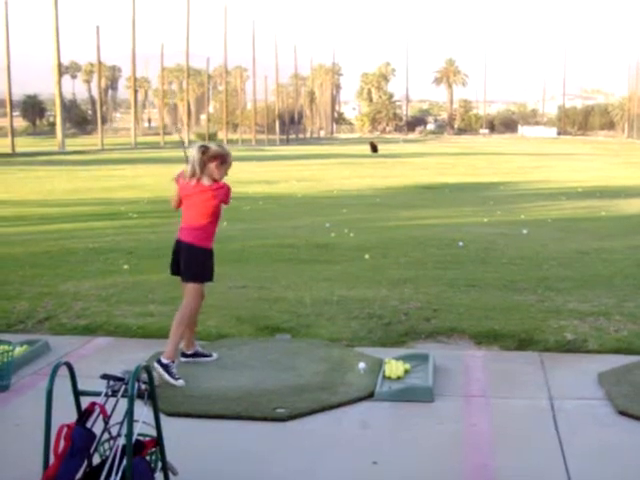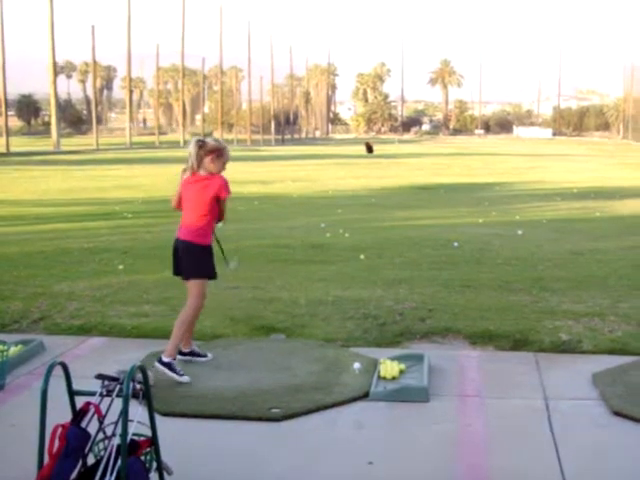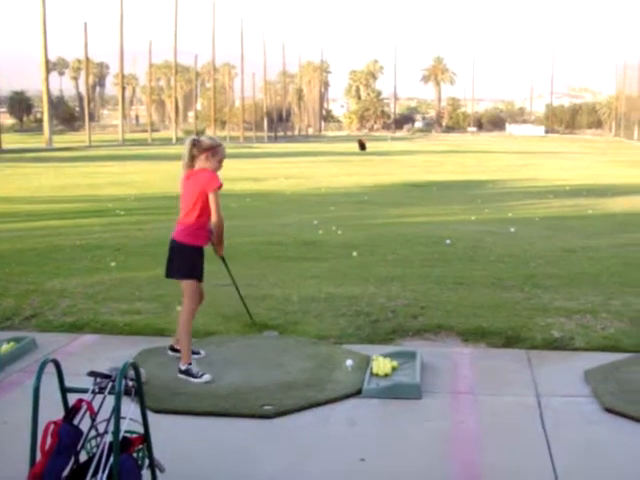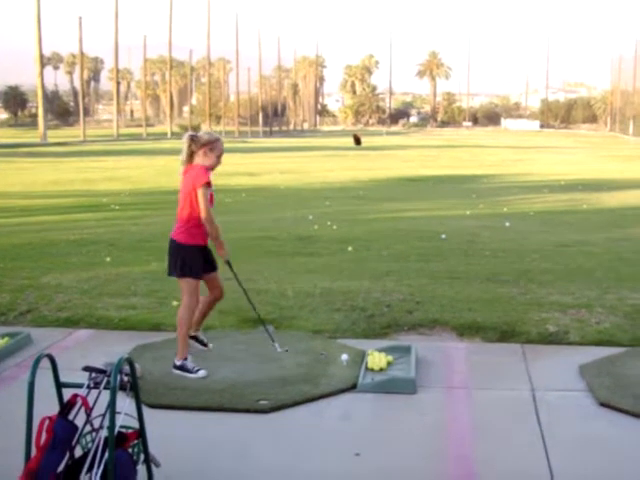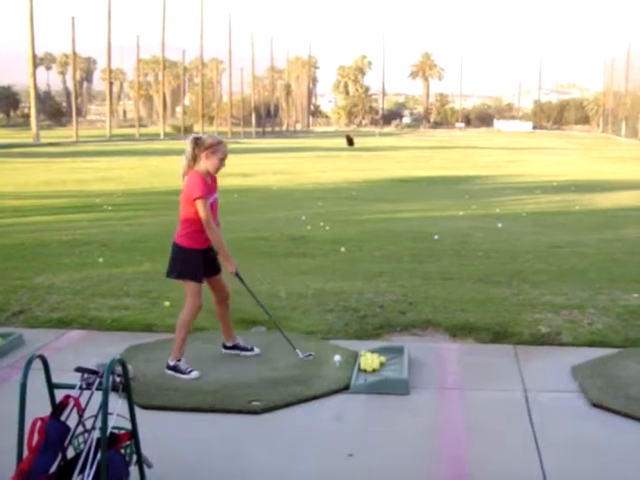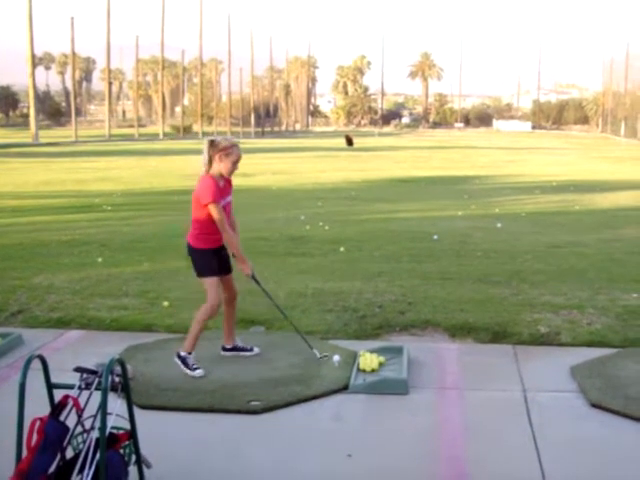
dt=0.2s
person 1, frame 1
left shoulder: (184, 178)
right shoulder: (223, 190)
left hip: (183, 244)
right hip: (199, 249)
left knee: (196, 298)
right knee: (189, 303)
left ankle: (189, 348)
right ankle: (166, 358)
person 1, frame 2
left shoulder: (186, 177)
right shoulder: (220, 183)
left elbow: (176, 205)
right elbow: (221, 216)
left hip: (182, 242)
right hip: (197, 246)
left knee: (197, 297)
right knee: (194, 302)
left ankle: (185, 347)
right ankle: (168, 356)
person 1, frame 3
left shoulder: (188, 176)
right shoulder: (210, 177)
right elbow: (217, 219)
left wrist: (206, 232)
right wrist: (219, 243)
left hip: (182, 242)
right hip: (189, 246)
left knee: (197, 296)
right knee: (190, 303)
left ankle: (178, 343)
right ankle: (185, 364)
person 1, frame 4
left shoulder: (193, 172)
right shoulder: (200, 173)
left elbow: (201, 214)
right elbow: (205, 216)
left wrist: (213, 240)
right wrist: (220, 244)
left hip: (197, 244)
right hip: (185, 244)
left knee: (217, 291)
right knee: (190, 301)
left ankle: (193, 330)
right ankle: (181, 360)
person 1, frame 5
left shoulder: (210, 179)
right shoulder: (196, 183)
left elbow: (214, 220)
right elbow: (209, 226)
left wrist: (222, 252)
right wrist: (226, 258)
left hip: (204, 247)
right hip: (188, 249)
left knee: (222, 295)
right knee: (193, 304)
left ankle: (229, 342)
right ankle: (174, 360)
person 1, frame 6
left shoulder: (226, 182)
right shoulder: (208, 187)
left elbow: (231, 220)
right elbow: (223, 228)
left wrist: (238, 253)
right wrist: (242, 260)
left hip: (217, 246)
right hip: (201, 247)
left knee: (230, 294)
right knee: (215, 300)
left ankle: (229, 343)
right ankle: (185, 352)
